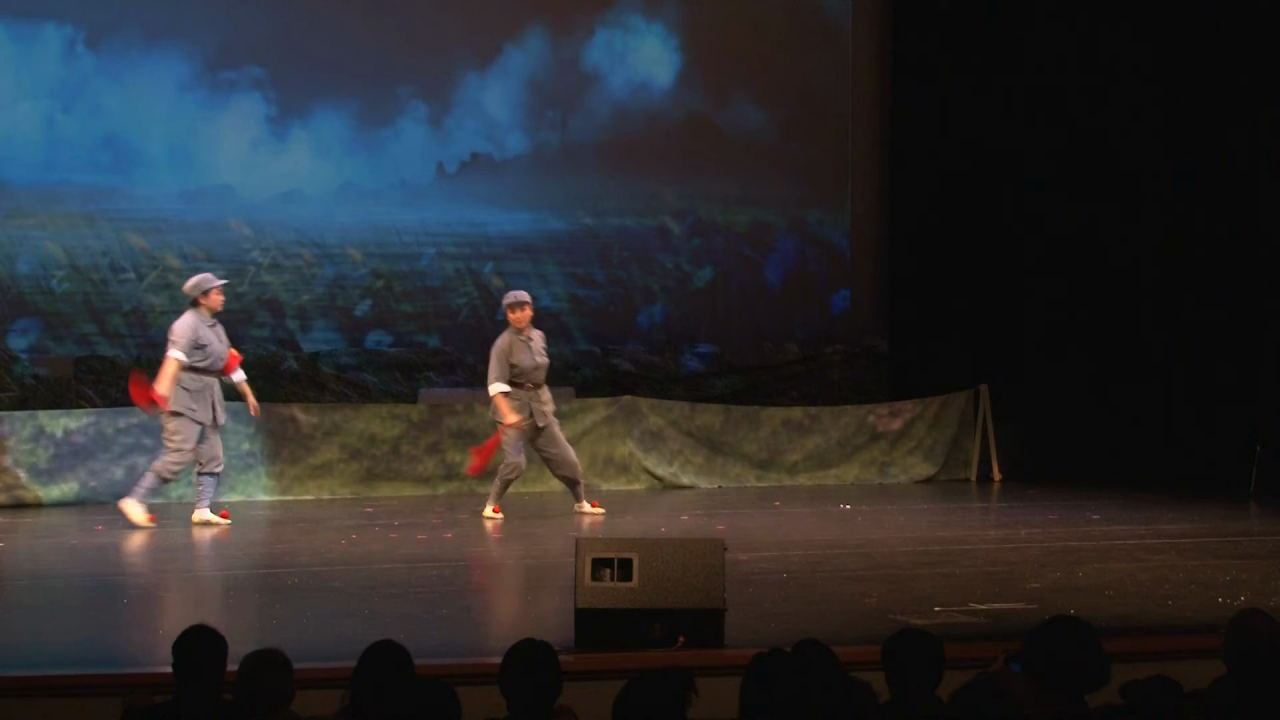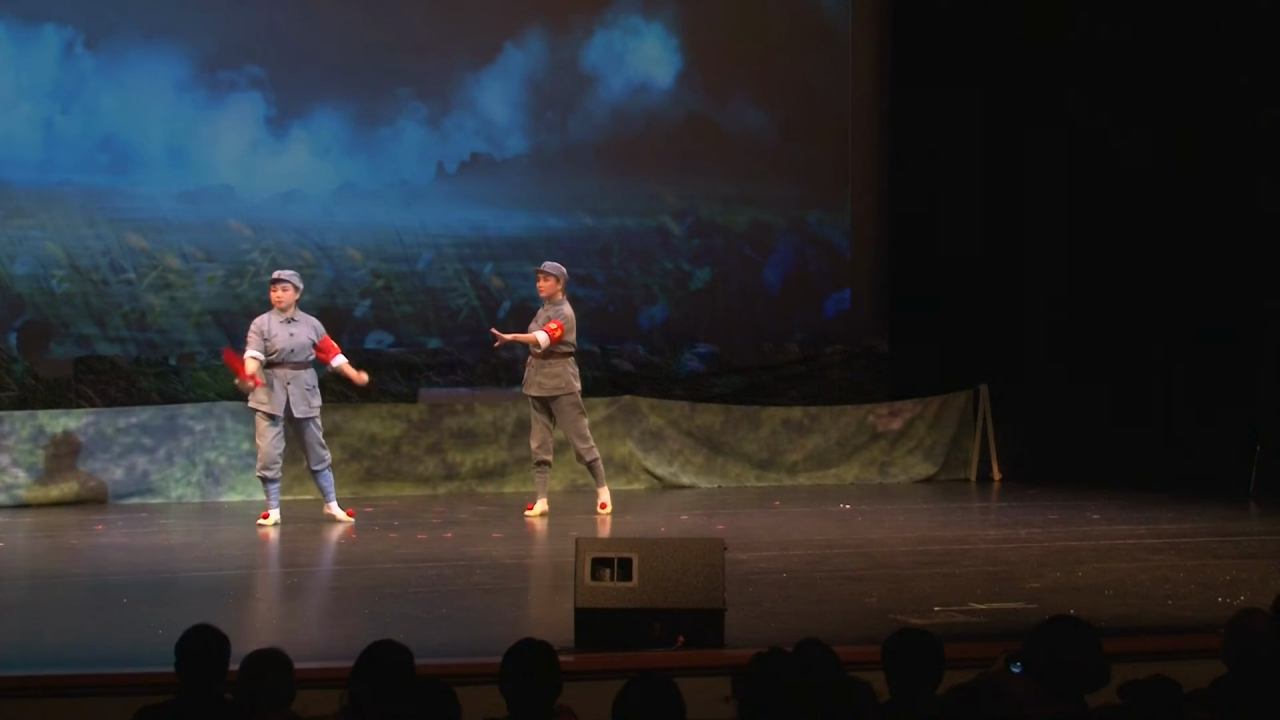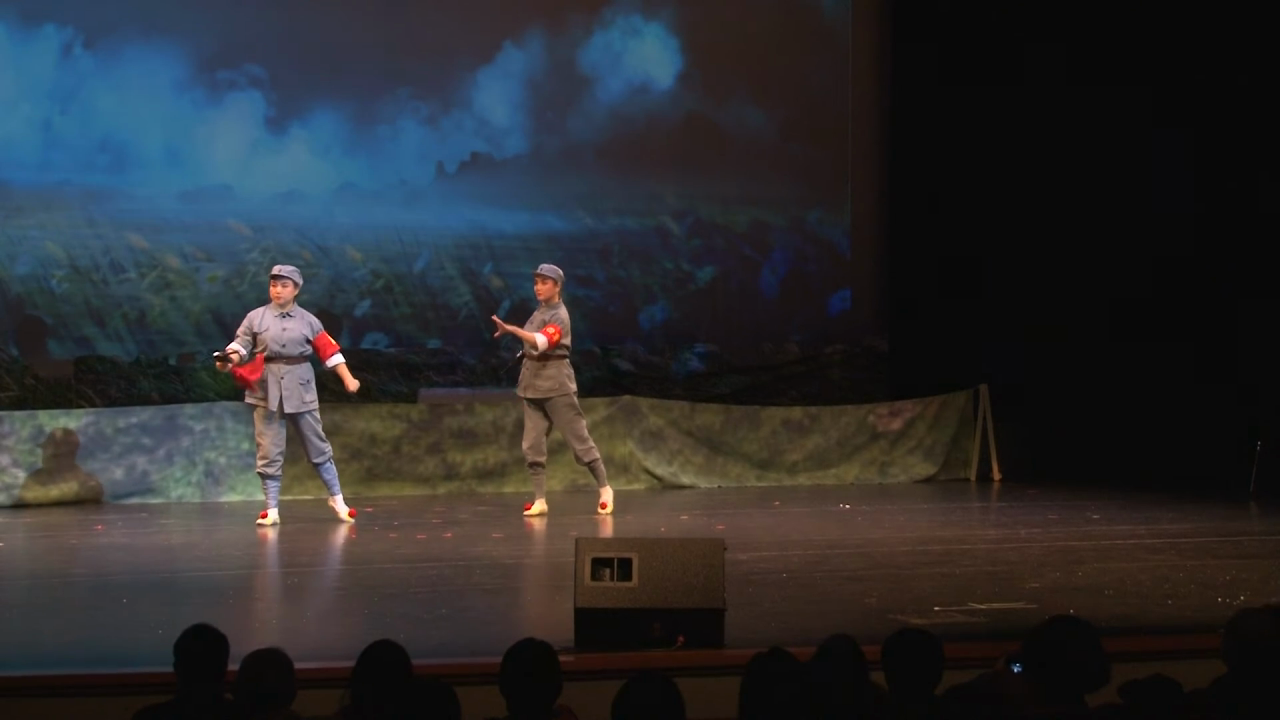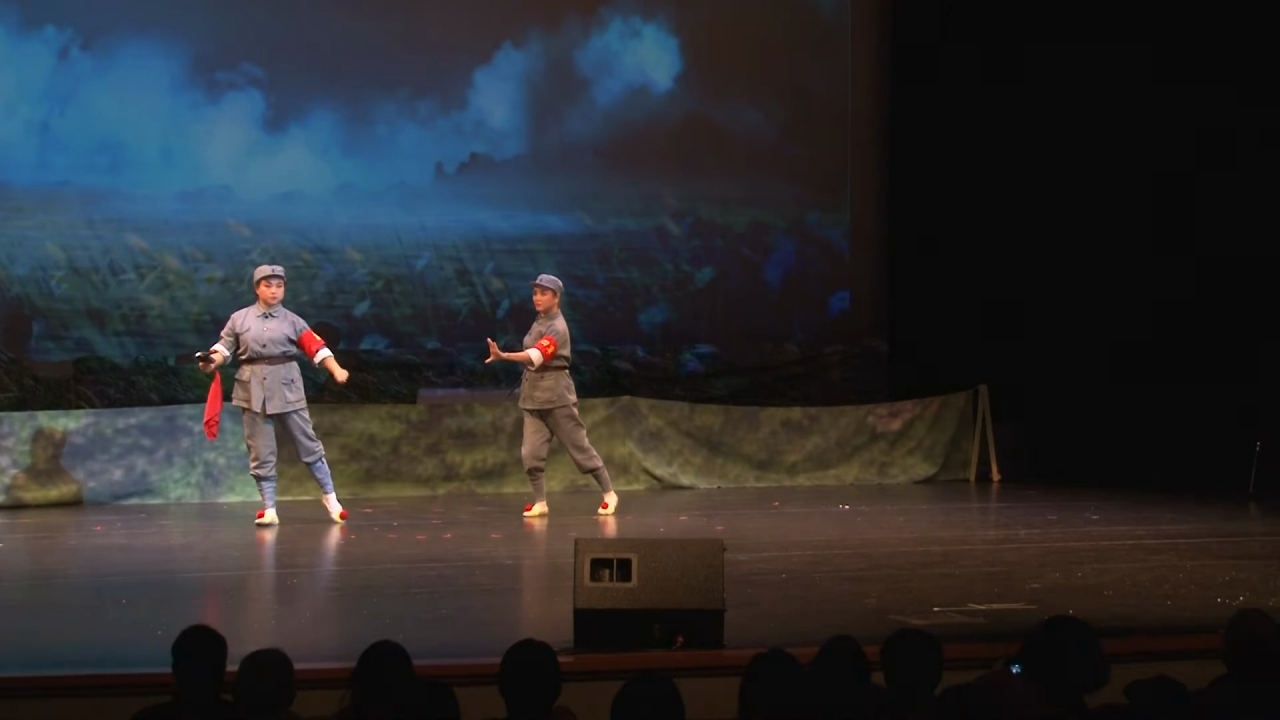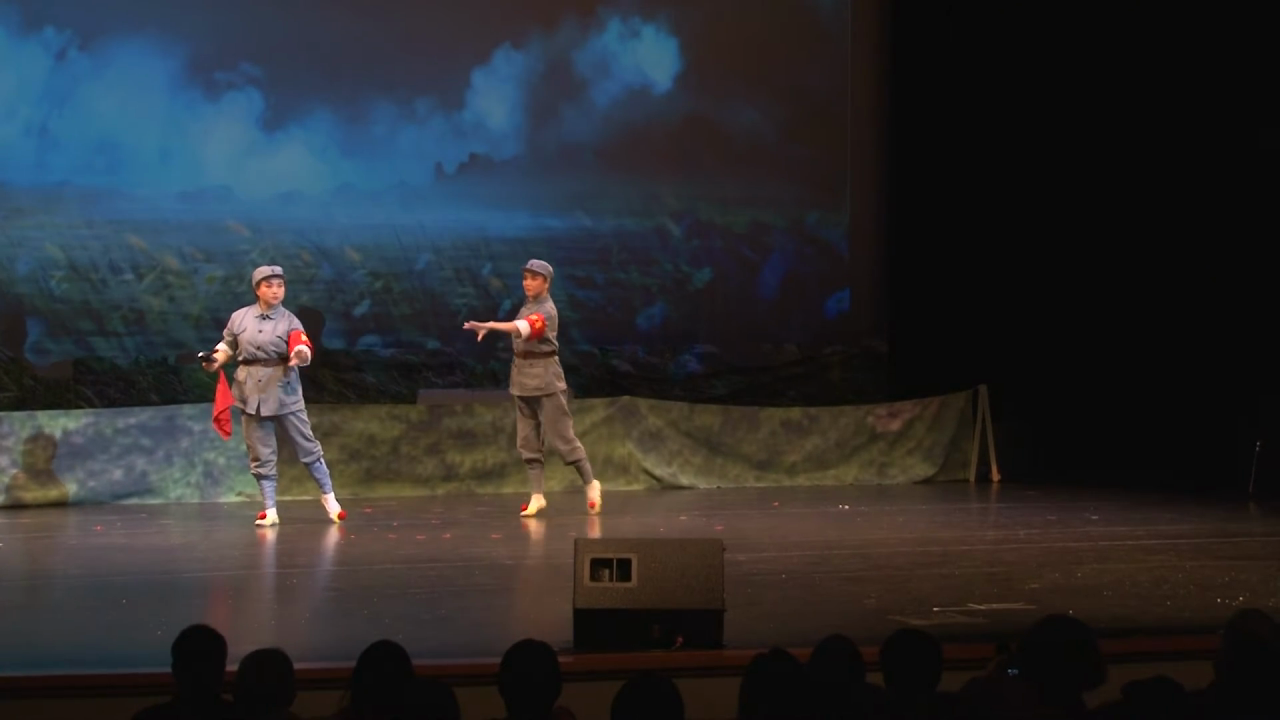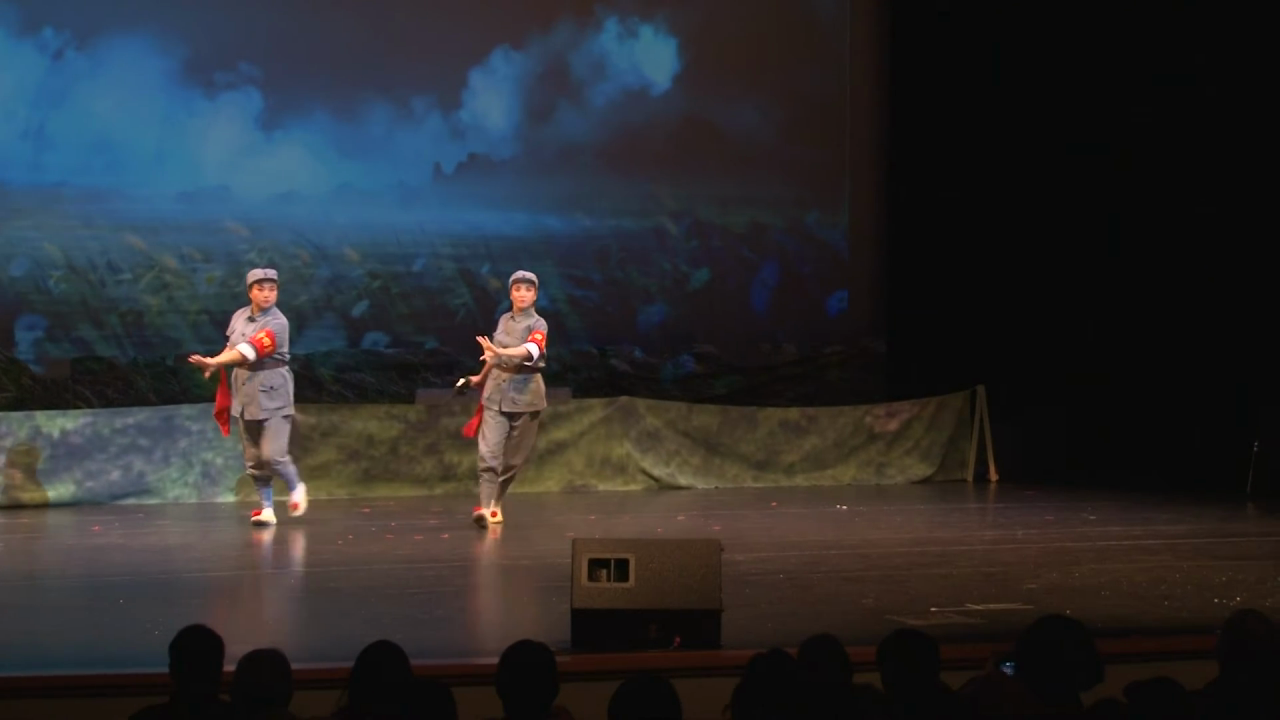
dt=0.7s
person 1, frame 1
left shoulder: (216, 328)
right shoulder: (189, 324)
left elbow: (230, 361)
right elbow: (176, 355)
left wrist: (247, 393)
right wrist: (165, 384)
left hip: (204, 398)
right hip: (185, 395)
left knee: (212, 456)
right knee: (178, 455)
left ankle: (202, 509)
right ankle: (135, 500)
person 1, frame 2
left shoulder: (311, 324)
right shoulder: (262, 323)
left elbow: (330, 354)
right elbow: (253, 356)
left wrist: (354, 375)
right wrist: (248, 376)
left hip: (304, 392)
right hip: (271, 393)
left knee: (317, 451)
right knee: (268, 452)
left ankle: (331, 504)
right ankle: (272, 510)
person 1, frame 3
left shoulder: (308, 320)
right shoulder: (255, 317)
left elbow: (329, 351)
right elbow: (240, 348)
left wrist: (348, 378)
right wrist: (227, 362)
left hip: (300, 387)
right hip: (266, 388)
left knee: (317, 444)
right knee: (269, 450)
left ankle: (336, 498)
right ankle: (271, 509)
person 1, frame 4
left shoulder: (291, 320)
right shoulder: (239, 318)
left elbow: (316, 347)
right elbow: (225, 348)
left wrist: (336, 369)
right wrist: (211, 362)
left hip: (286, 387)
right hip: (253, 389)
left knee: (308, 443)
right knee: (261, 452)
left ankle: (330, 497)
right ankle: (269, 509)
person 1, frame 5
left shoulder: (290, 321)
right shoulder: (239, 317)
left elbow: (303, 348)
right elbow: (227, 347)
left wrist: (299, 356)
right wrist: (215, 363)
left hip: (283, 388)
right hip: (251, 389)
left knee: (306, 444)
right knee: (260, 452)
left ankle: (328, 496)
right ankle: (270, 510)
person 1, frame 6
left shoulder: (278, 323)
right shoulder: (239, 317)
left elbow: (250, 350)
left wrist: (214, 362)
right wrist: (214, 362)
left hip: (272, 390)
right hip: (243, 389)
left knee: (273, 453)
right knee: (254, 455)
left ankle: (296, 489)
right ankle: (266, 508)
person 2, frame 1
left shoulder: (537, 337)
right shoulder: (504, 344)
right elbow: (497, 382)
right wrist: (506, 413)
left hip: (540, 407)
right hip: (514, 406)
left knee: (565, 459)
right knee: (514, 463)
left ankle: (580, 502)
right ankle: (492, 505)
person 2, frame 2
left shoulder: (563, 312)
right shoulder: (544, 309)
left elbow: (544, 337)
left wrist: (512, 337)
right wrist: (533, 357)
left hip: (561, 379)
right hip: (538, 379)
left knee: (580, 437)
right knee: (539, 442)
left ankle: (602, 490)
right ankle: (542, 500)
person 2, frame 3
left shoulder: (559, 316)
right shoulder: (539, 312)
left elbow: (542, 342)
left wrist: (512, 330)
left hip: (556, 384)
right hip: (533, 385)
left knee: (578, 438)
right knee: (532, 446)
left ankle: (604, 489)
right ankle: (539, 500)
person 2, frame 4
left shoulder: (556, 327)
right shoulder: (540, 322)
left elbow: (537, 356)
left wrist: (503, 356)
left hip: (556, 394)
right hip: (533, 394)
left knee: (579, 447)
right knee: (531, 453)
left ankle: (608, 493)
right ankle: (540, 502)
person 2, frame 5
left shoulder: (546, 309)
right shoulder: (528, 305)
left elbow: (524, 328)
left wrist: (489, 326)
left hip: (546, 380)
right hip: (523, 379)
left knee: (562, 438)
right knee: (527, 442)
left ankle: (589, 483)
right ankle: (537, 497)
person 2, frame 6
left shoulder: (538, 324)
right shoulder: (504, 320)
left elbow: (531, 351)
left wrist: (499, 351)
right wrist: (481, 377)
left hip: (526, 392)
right hip: (497, 390)
left knee: (514, 457)
right knee: (488, 452)
left ankle: (496, 504)
right ankle: (483, 506)
